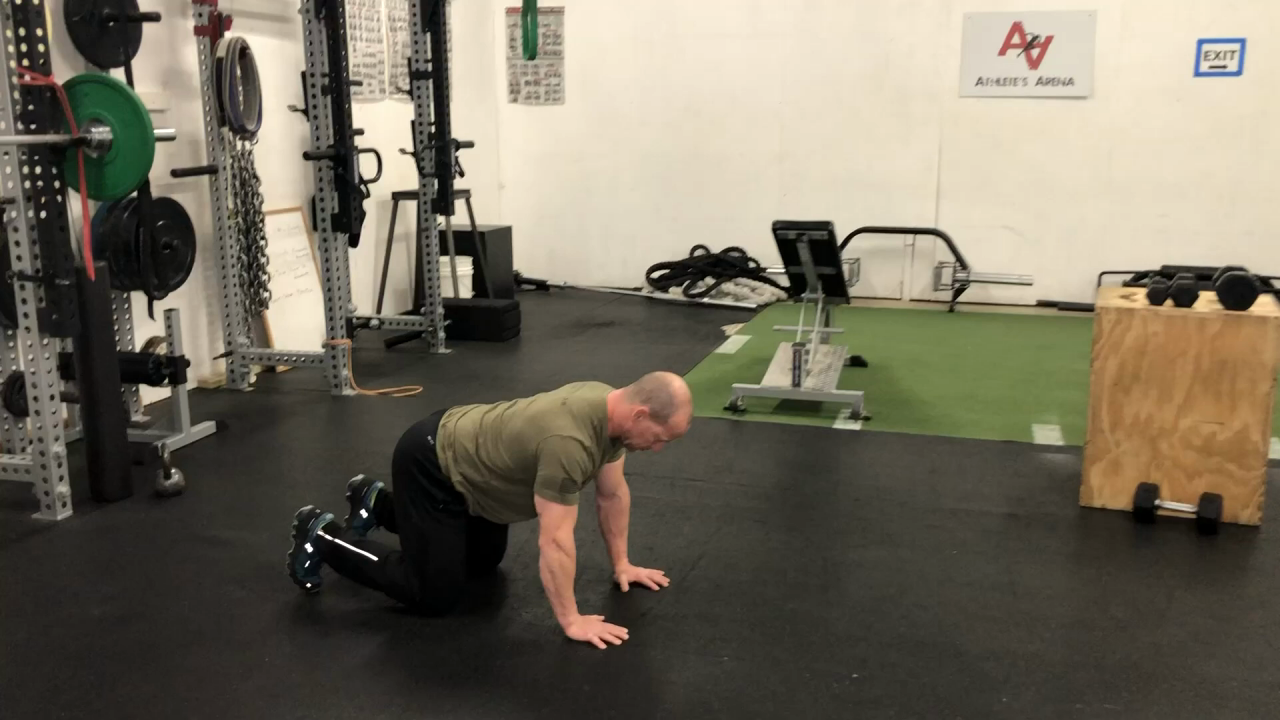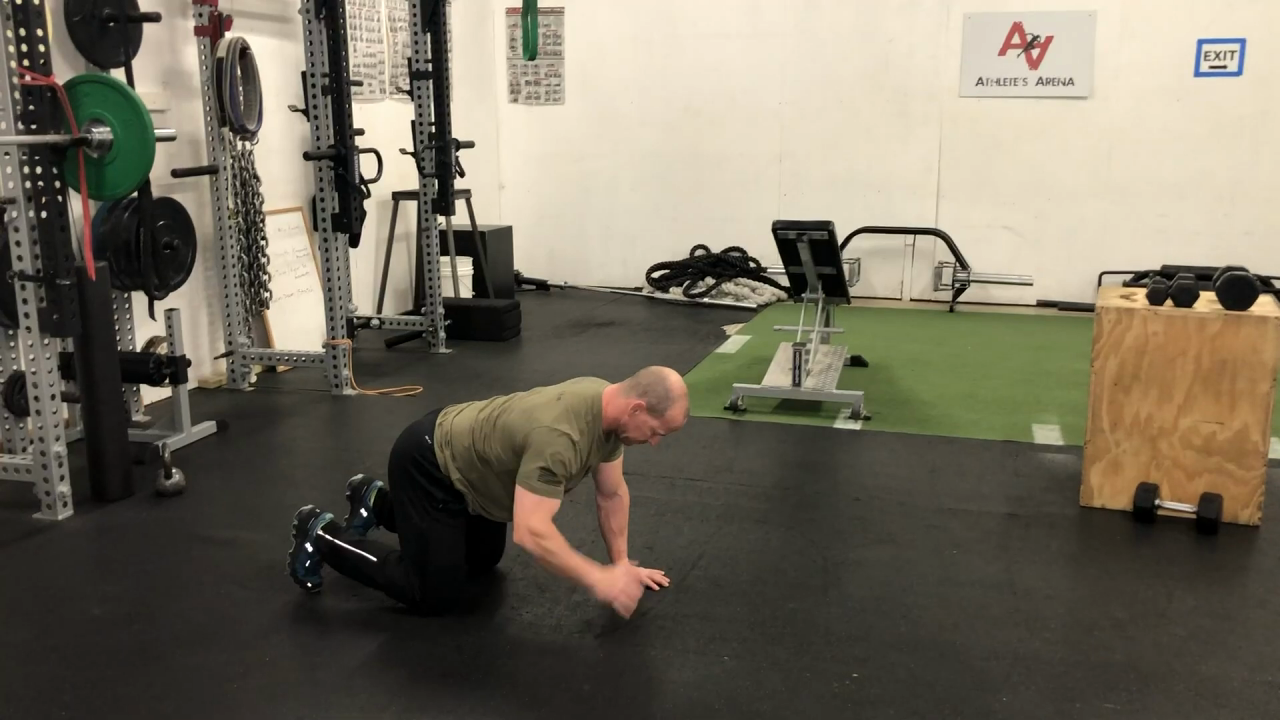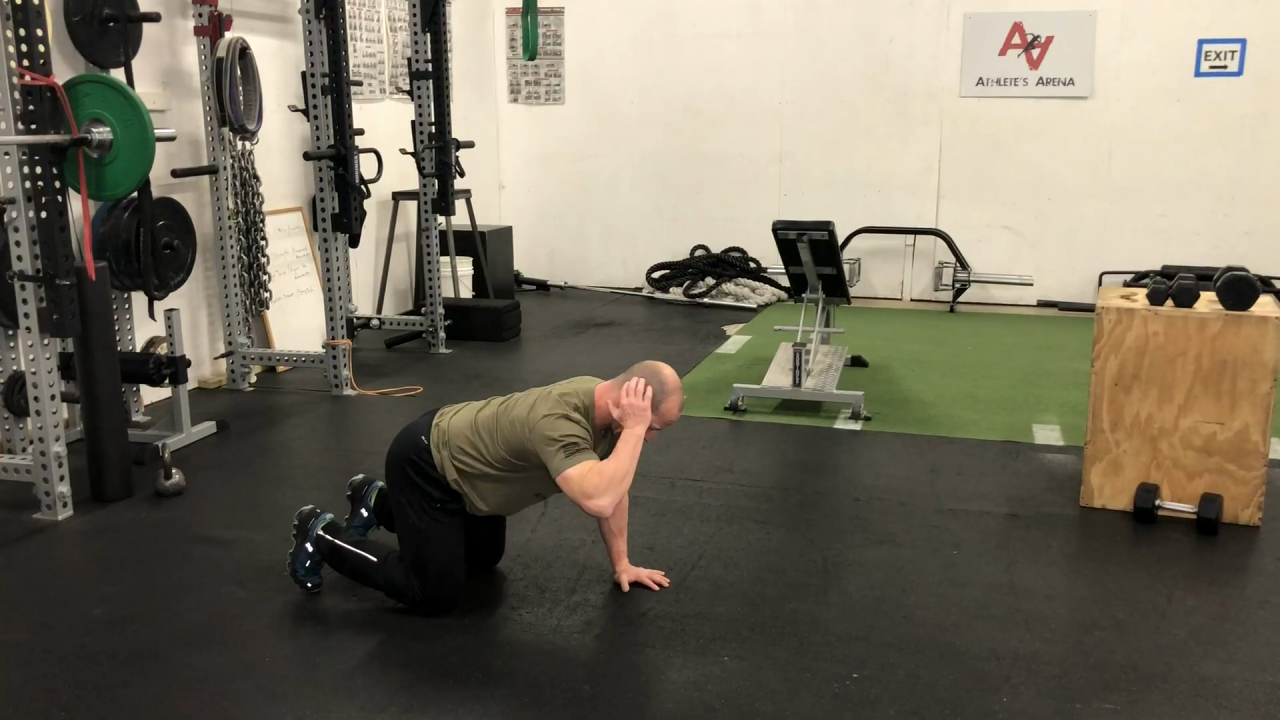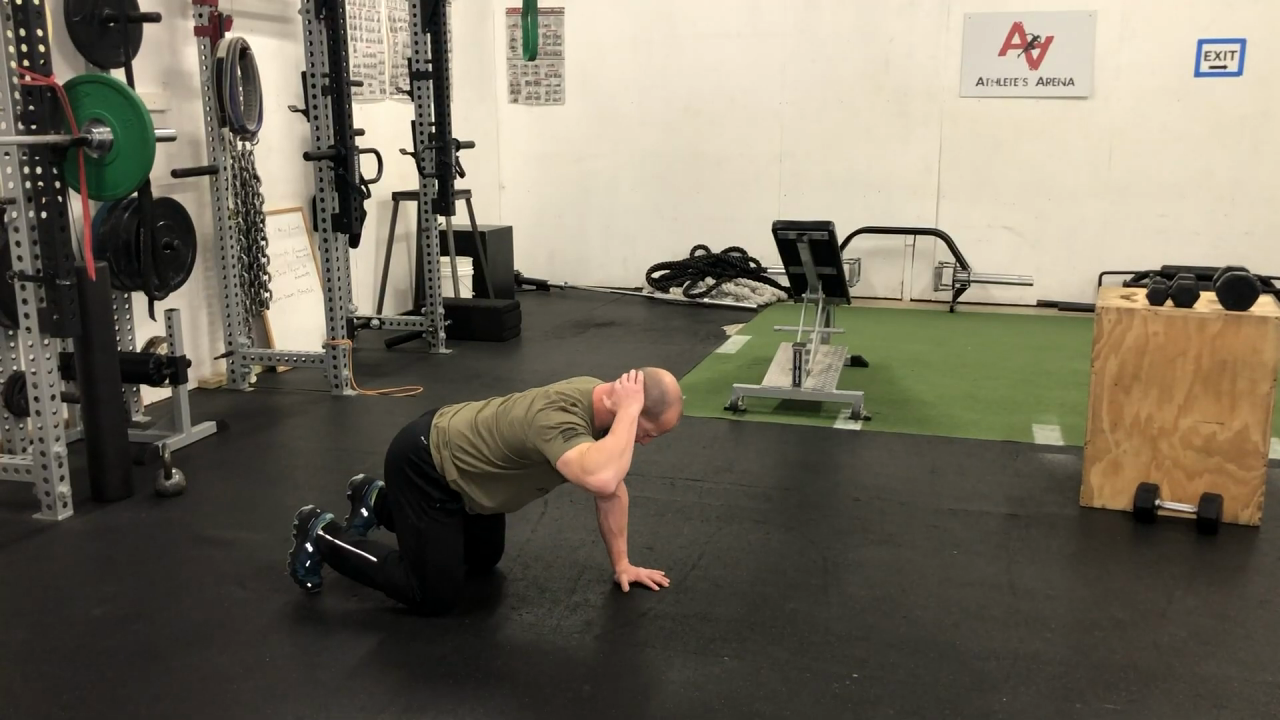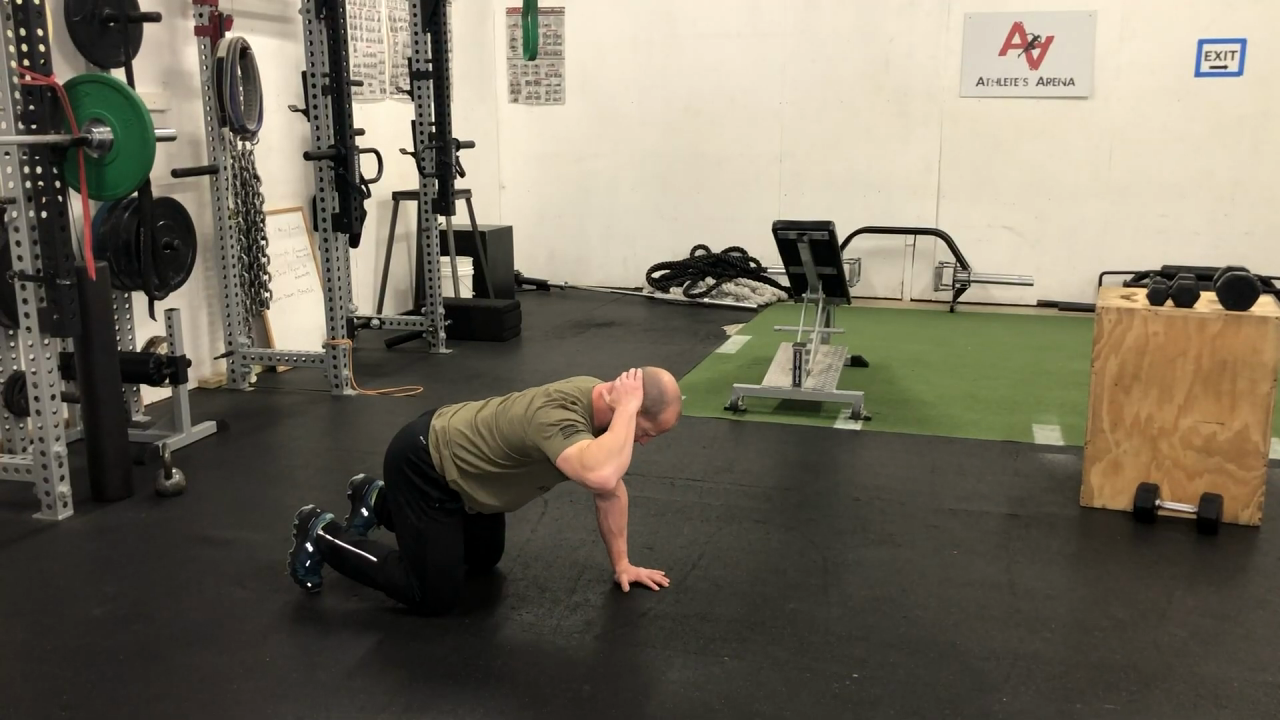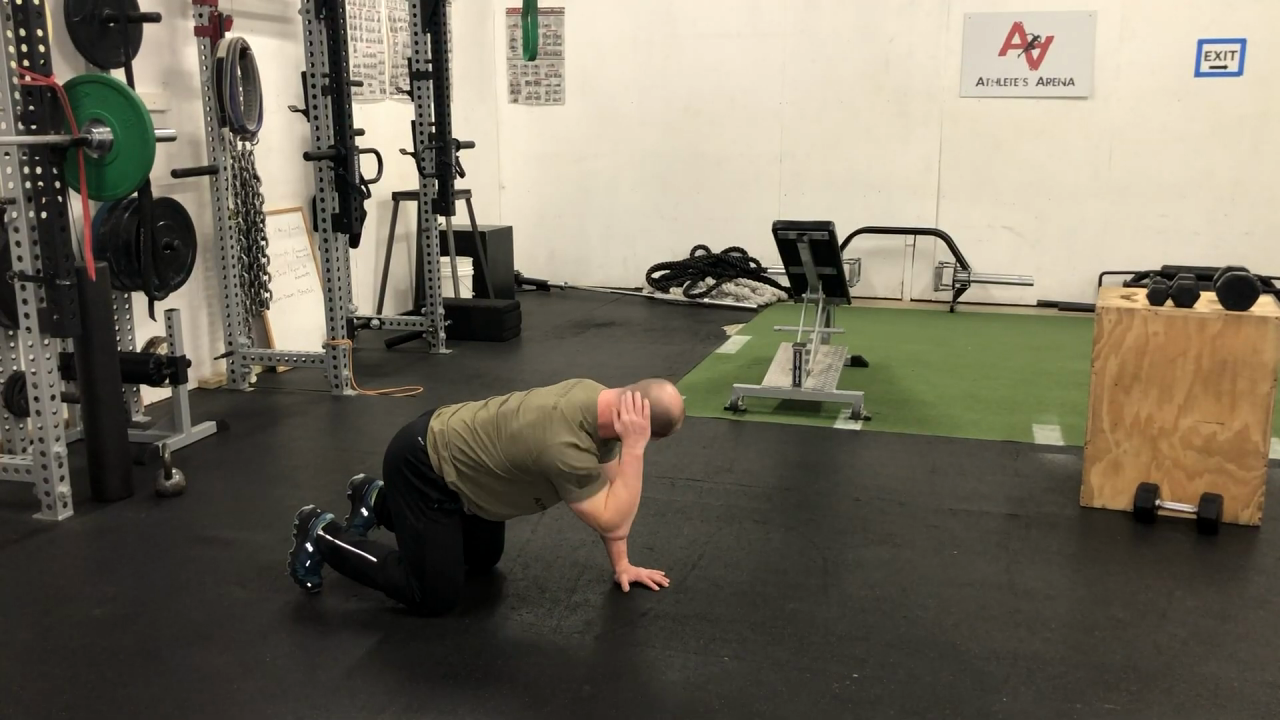
dt=0.4s
person 1, frame 1
left shoulder: (610, 406)
right shoulder: (570, 440)
left elbow: (612, 494)
right elbow: (555, 540)
left wrist: (621, 563)
right wrist: (571, 620)
left hip: (466, 455)
right hip: (430, 463)
left knee: (484, 562)
right knee: (435, 595)
left ankle: (377, 502)
right ankle: (323, 538)
person 1, frame 2
left shoulder: (609, 408)
right shoulder: (560, 433)
left elbow: (612, 493)
right elbow: (530, 531)
left wrist: (623, 563)
right wrist: (596, 578)
left hip: (465, 456)
right hip: (428, 462)
left knee: (483, 560)
right knee: (436, 594)
left ankle: (377, 501)
right ankle: (323, 536)
person 1, frame 3
left shoulder: (604, 405)
right shoulder: (561, 422)
left elbow: (611, 491)
right elbow: (599, 501)
left wrist: (621, 564)
right wrist: (634, 429)
left hip: (461, 454)
right hip: (425, 462)
left knee: (484, 559)
right knee: (434, 595)
left ankle: (378, 501)
right ankle: (324, 538)
person 1, frame 4
left shoulder: (600, 402)
right shoulder: (559, 417)
left elbow: (612, 490)
right elbow: (601, 478)
left wrist: (621, 563)
right wrist: (627, 412)
left hip: (459, 452)
right hip: (424, 461)
left knee: (483, 559)
right knee: (434, 594)
left ankle: (377, 500)
right ankle: (323, 537)
person 1, frame 5
left shoulder: (601, 403)
right shoulder: (559, 415)
left elbow: (611, 488)
right elbow: (602, 478)
left wrist: (622, 563)
right wrist: (627, 409)
left hip: (458, 452)
right hip: (423, 461)
left knee: (484, 558)
right knee: (434, 595)
left ankle: (378, 500)
right ankle: (323, 536)
person 1, frame 6
left shoulder: (599, 399)
right shoulder: (564, 442)
left elbow: (611, 487)
right elbow: (614, 524)
left wrist: (621, 565)
right wrist: (634, 446)
left hip: (453, 448)
right hip: (422, 464)
left knee: (484, 558)
right knee: (434, 596)
left ankle: (378, 501)
right ankle: (324, 537)
